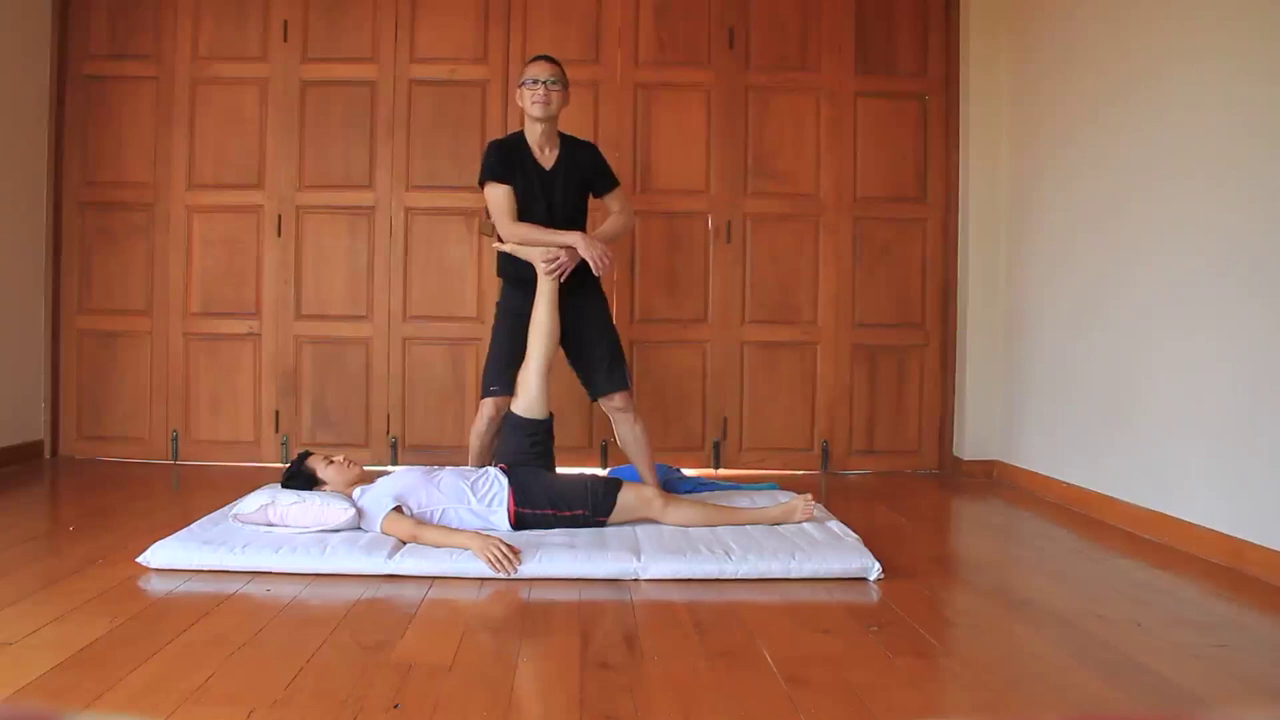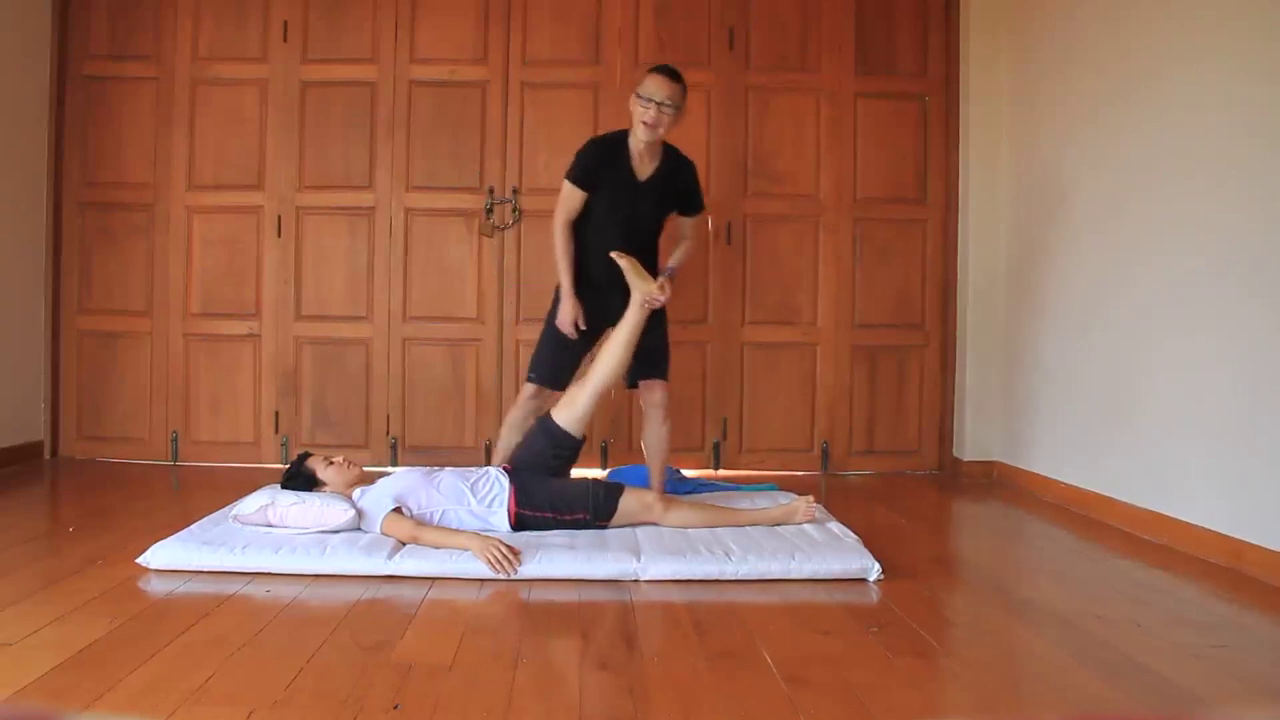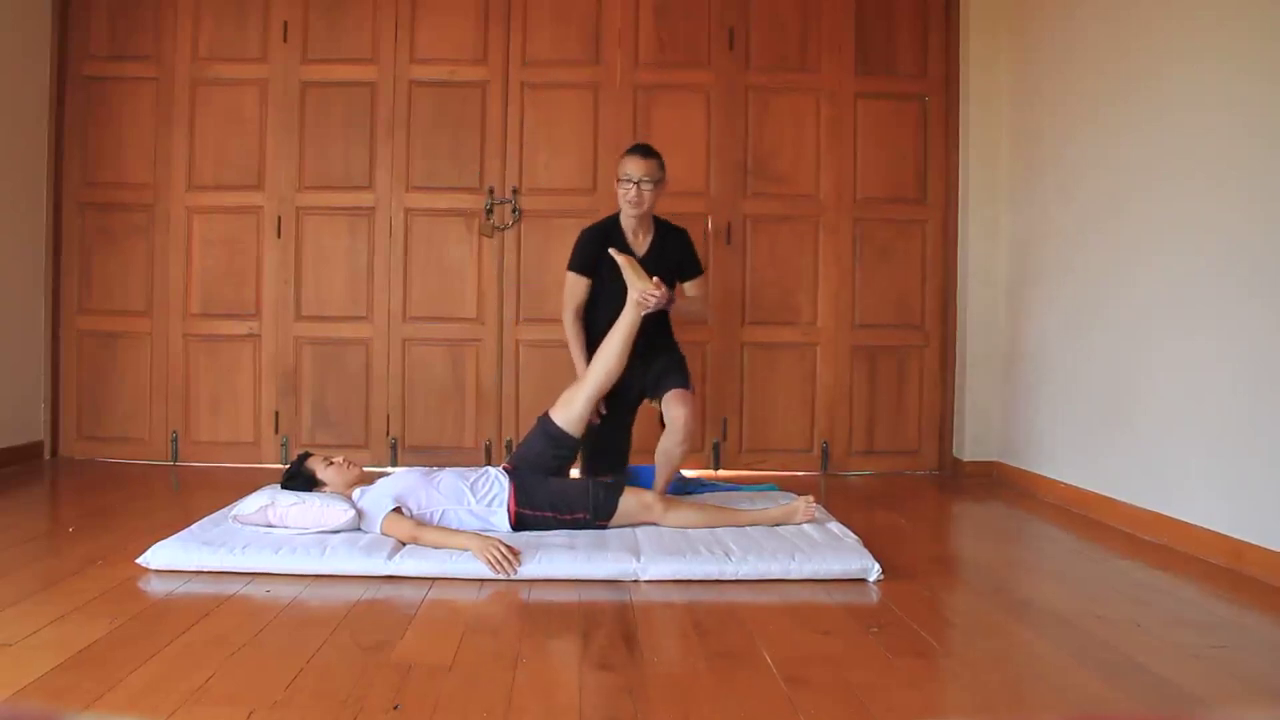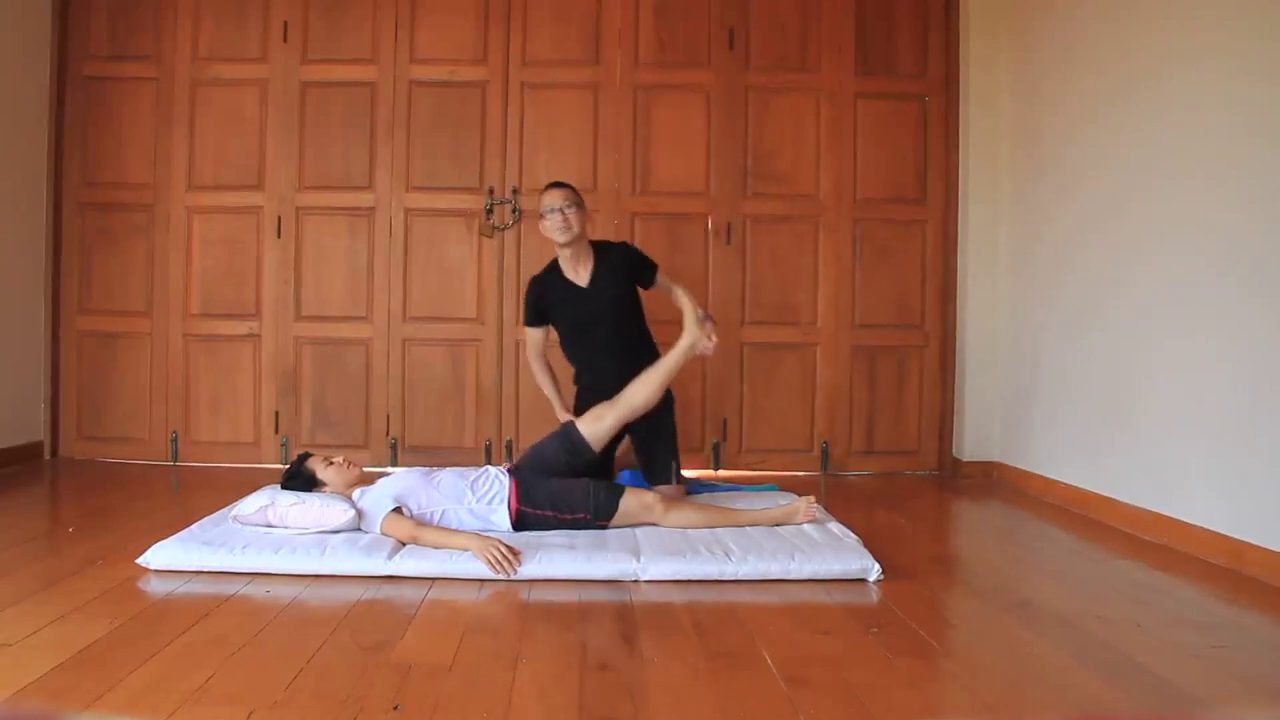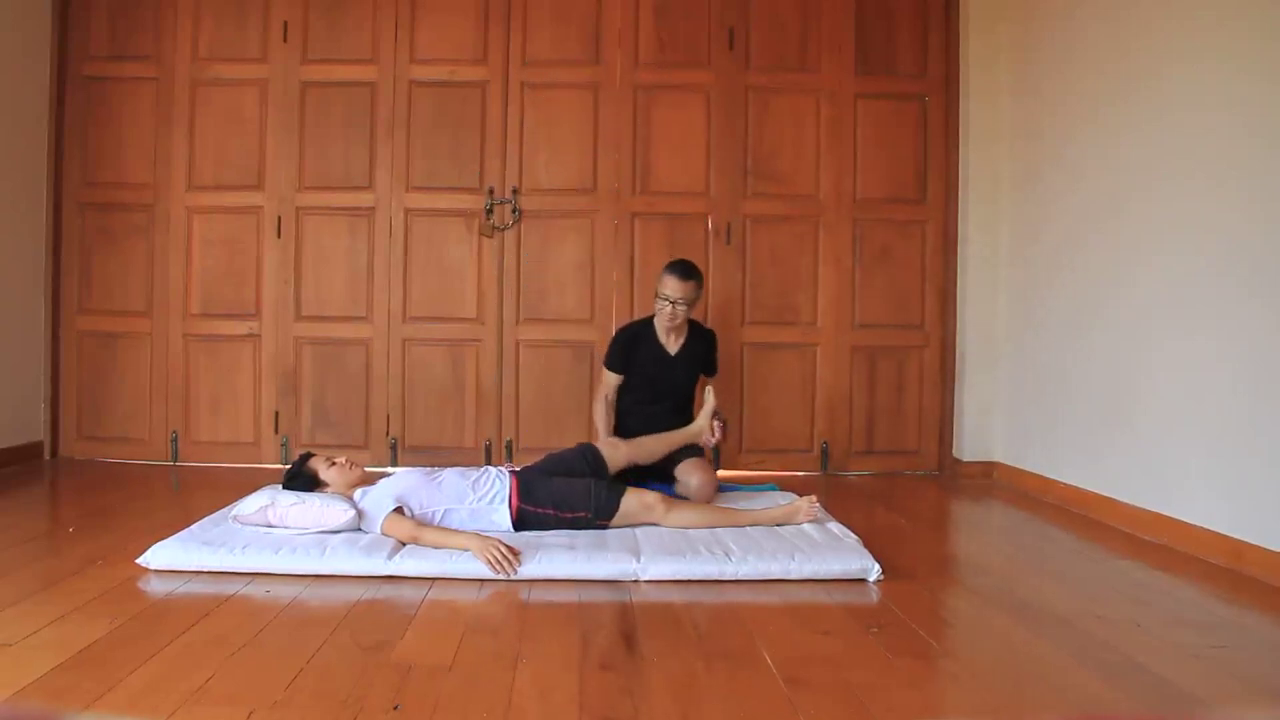
dt=1s
person 1, frame 1
left shoulder: (384, 482)
right shoulder: (369, 505)
right elbow: (414, 531)
right wrist: (473, 538)
left hip: (510, 477)
right hip: (518, 505)
left knee: (533, 375)
right knee: (651, 501)
right ankle: (770, 514)
person 1, frame 2
left shoulder: (386, 485)
right shoulder: (368, 507)
right elbow: (414, 532)
right wrist: (473, 540)
left hip: (514, 478)
right hip: (519, 508)
left knee: (583, 395)
right knee: (652, 505)
left ankle: (639, 301)
right ankle: (774, 516)
person 1, frame 3
left shoulder: (387, 483)
right shoulder: (369, 507)
right elbow: (415, 532)
right wrist: (474, 540)
left hip: (514, 477)
right hip: (518, 508)
left knee: (584, 391)
right knee: (652, 505)
left ankle: (635, 303)
right ankle: (771, 516)
person 1, frame 4
left shoulder: (382, 484)
right shoulder: (369, 507)
right elbow: (414, 532)
right wrist: (473, 540)
left hip: (514, 479)
right hip: (517, 509)
left knee: (611, 412)
right knee: (652, 505)
left ankle: (687, 343)
right ankle: (773, 516)
person 1, frame 5
left shoulder: (382, 481)
right shoulder: (369, 508)
right elbow: (414, 532)
right wrist: (474, 540)
left hip: (516, 479)
right hip: (519, 507)
left knee: (618, 448)
right knee: (653, 506)
left ankle: (694, 430)
right ankle: (773, 518)
person 2, frame 1
left shoulder: (585, 154)
right shoulder: (501, 153)
left elbow: (623, 215)
right elbow: (508, 228)
left wrist: (579, 250)
right wrist: (577, 237)
left hip: (581, 293)
right hip: (521, 294)
left knee: (619, 401)
right knee: (493, 407)
left ankle: (657, 493)
person 2, frame 2
left shoulder: (681, 170)
right shoulder: (599, 152)
left elbow: (687, 237)
right elbow: (562, 222)
left wrist: (668, 276)
right wrist: (567, 295)
right hip: (585, 289)
left knee: (656, 397)
right knee: (535, 391)
left ankle: (657, 498)
person 2, frame 3
left shoulder: (676, 240)
right shoulder: (594, 239)
left elbow: (700, 306)
right elbow: (571, 313)
left wrist: (668, 301)
right wrist: (585, 380)
left hip: (659, 354)
left knee: (682, 415)
right knee: (598, 475)
person 2, frame 4
left shoulder: (621, 257)
right shoulder: (542, 287)
left elbow: (671, 287)
right elbow: (535, 355)
left wrist: (701, 320)
right wrist: (560, 409)
right hip: (593, 397)
left knee: (669, 497)
left ankle: (638, 464)
right ankle: (618, 465)
person 2, frame 5
left shoulder: (704, 340)
right shoulder: (629, 337)
right elbow: (605, 397)
right hip: (628, 438)
left knee: (702, 487)
left ankle: (661, 487)
right ankle: (643, 484)
